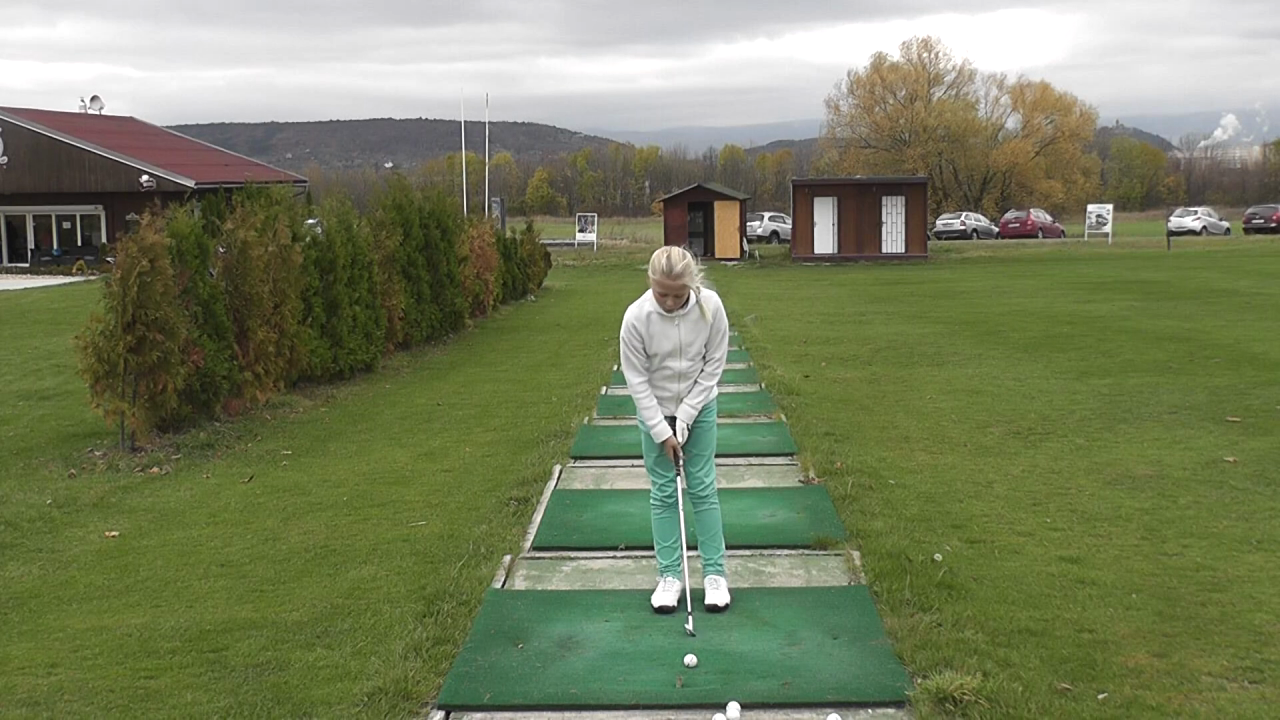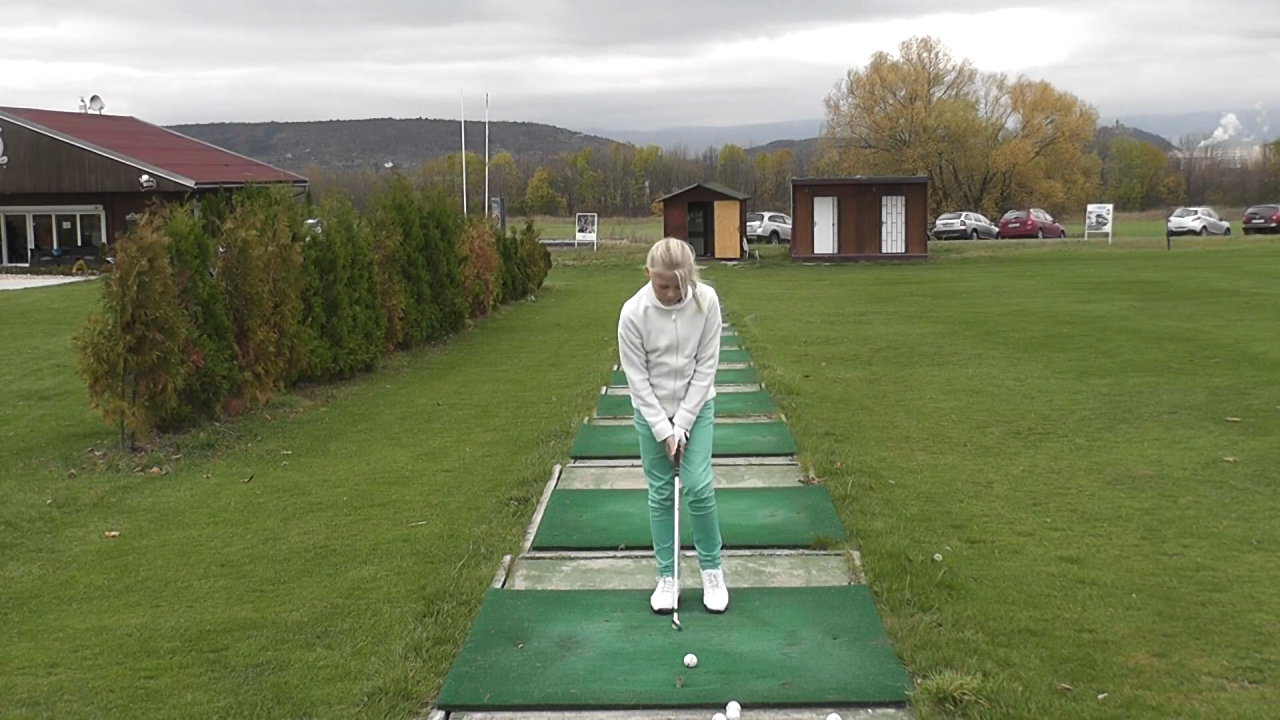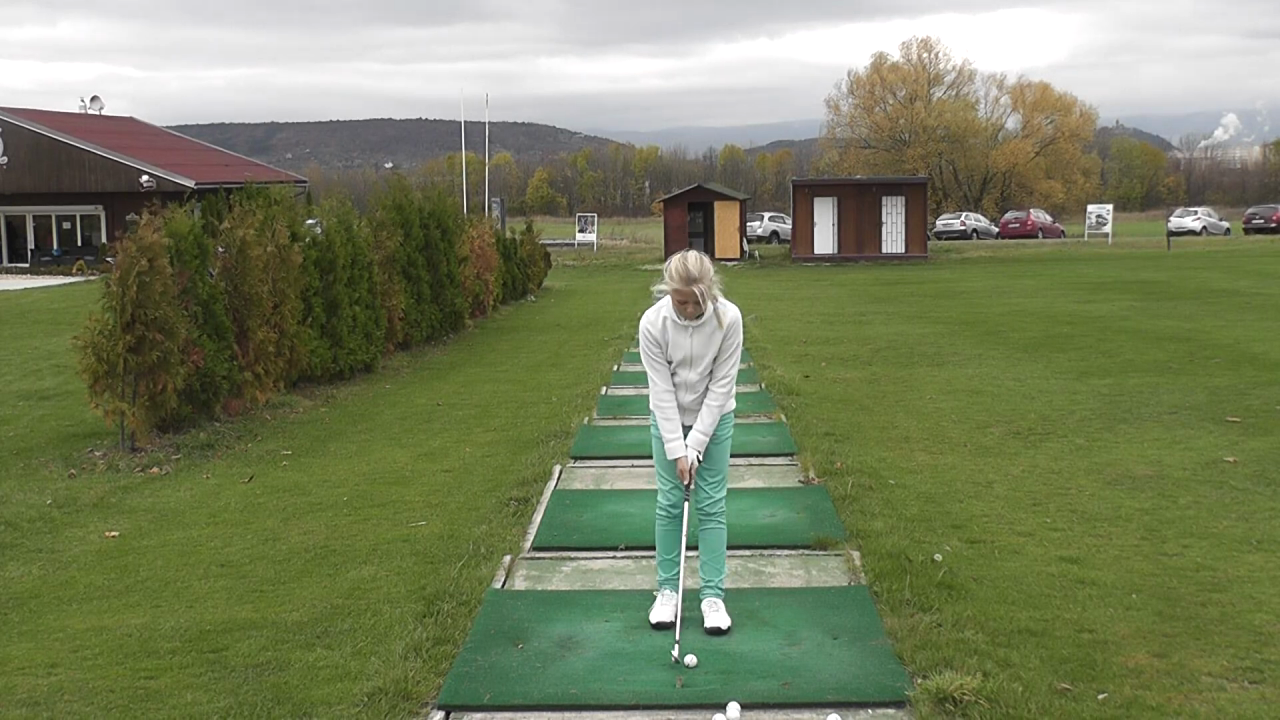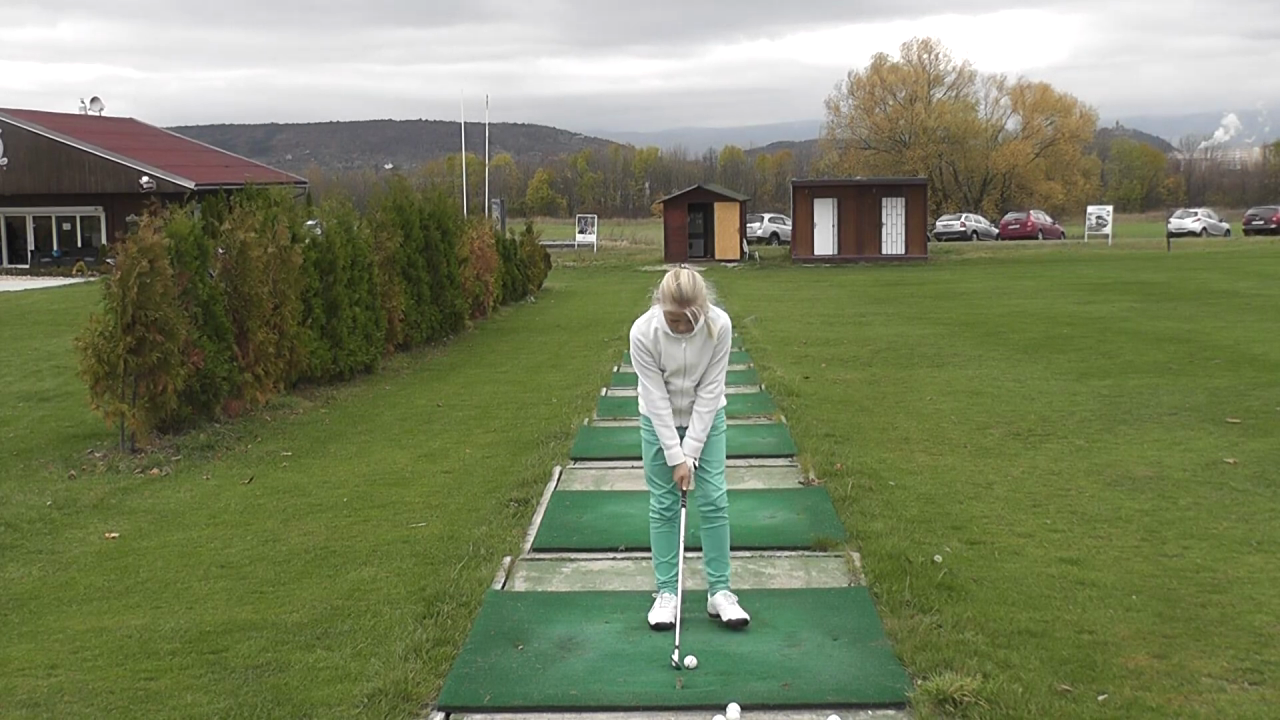
dt=0.7s
person 1, frame 1
left shoulder: (710, 305)
right shoulder: (636, 317)
left elbow: (714, 364)
right elbow: (636, 379)
left wrist: (686, 416)
right wrist: (661, 430)
left hip: (700, 406)
right hip: (655, 410)
left knee: (703, 487)
right knee: (663, 492)
left ankle: (715, 572)
right ankle: (669, 575)
person 1, frame 2
left shoulder: (707, 301)
right shoulder: (633, 312)
left elbow: (707, 365)
right elbow: (637, 378)
left wrist: (683, 424)
right wrist: (663, 430)
left hip: (697, 406)
right hip: (652, 411)
left knee: (699, 487)
right knee: (661, 494)
left ankle: (712, 567)
right ankle: (667, 576)
person 1, frame 3
left shoulder: (729, 318)
right shoulder: (652, 322)
left elbow: (721, 385)
right elbow: (662, 389)
left wrist: (696, 445)
right wrist: (677, 449)
left hip: (714, 418)
right hip: (668, 418)
left knee: (711, 504)
right knee: (670, 504)
left ankle: (712, 594)
right ankle: (668, 587)
person 1, frame 4
left shoulder: (719, 325)
right shoulder: (643, 332)
left elbow: (710, 390)
right elbow: (655, 397)
left wrist: (691, 451)
right wrist: (675, 456)
left hip: (706, 418)
right hip: (659, 422)
left knee: (714, 500)
right knee: (663, 506)
left ankle: (719, 590)
right ankle: (666, 591)
